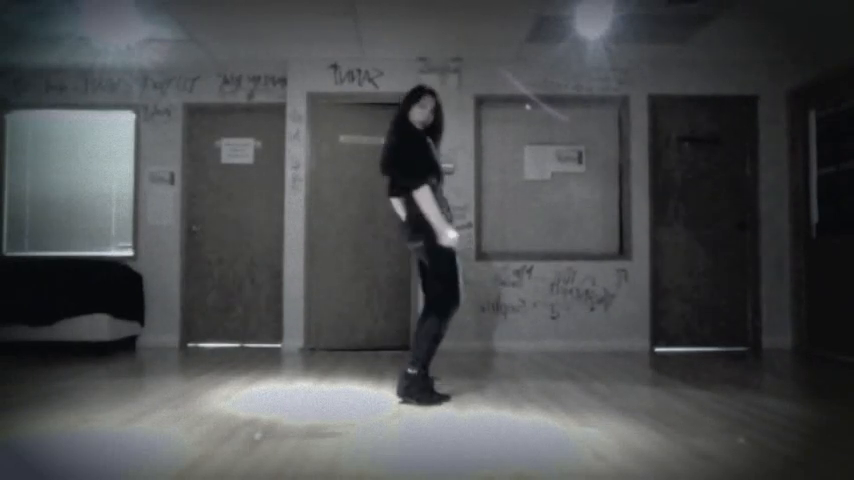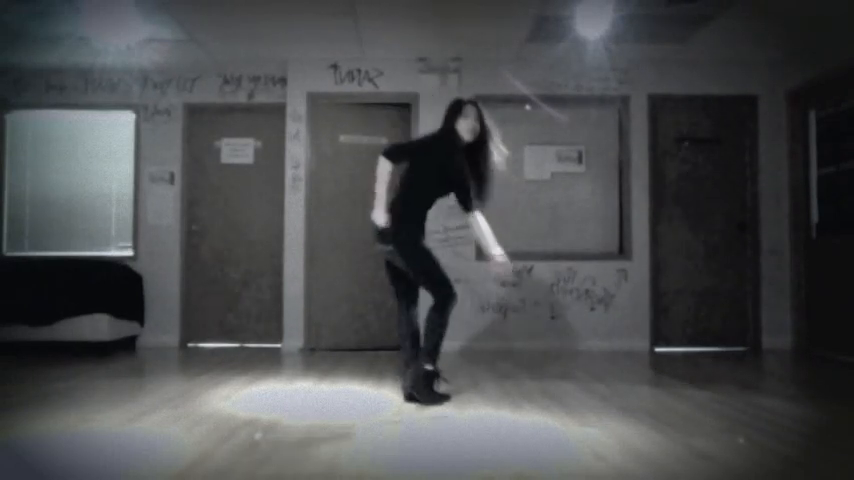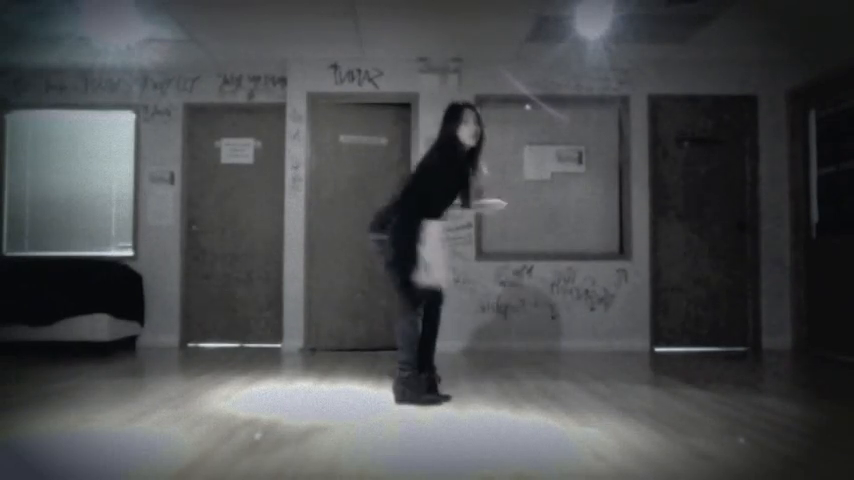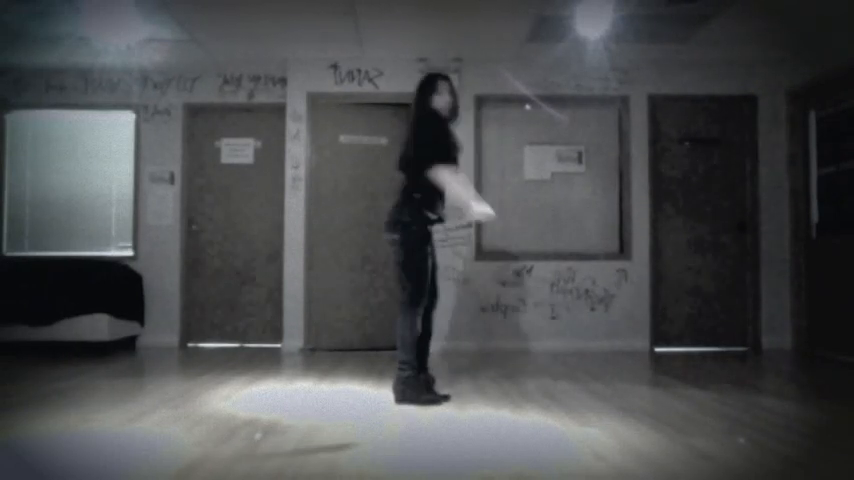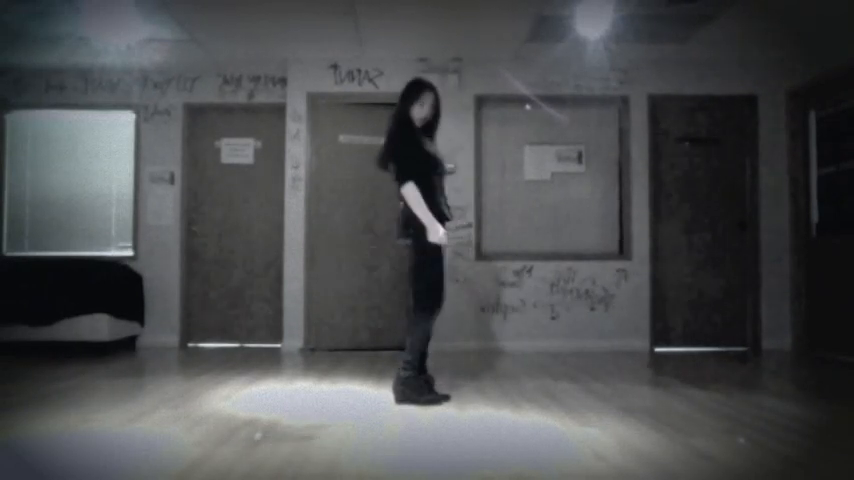
dt=0.5s
person 1, frame 1
left shoulder: (408, 142)
right shoulder: (410, 139)
left elbow: (394, 193)
right elbow: (419, 186)
right wrist: (443, 227)
left hip: (420, 231)
right hip: (429, 231)
left knee: (434, 304)
right knee: (446, 301)
left ankle: (416, 379)
right ankle: (413, 378)
person 1, frame 2
left shoulder: (459, 164)
right shoulder: (436, 145)
left elbow: (471, 209)
right elbow: (388, 156)
left wrist: (493, 248)
right wrist: (380, 206)
left hip: (401, 235)
right hip: (399, 232)
left knee: (408, 305)
right knee: (444, 294)
left ankle: (413, 381)
right ankle: (424, 371)
person 1, frame 3
left shoulder: (455, 160)
right shoulder: (447, 158)
right elbow: (433, 214)
left wrist: (476, 205)
left hip: (399, 231)
right hip: (394, 230)
left knee: (432, 297)
right knee: (415, 301)
left ankle: (424, 377)
right ankle: (406, 383)
person 1, frame 4
left shoulder: (435, 130)
right shoulder: (428, 125)
right elbow: (436, 167)
right wrist: (473, 202)
left hip: (416, 224)
right hip: (410, 224)
left knee: (425, 300)
right knee: (415, 301)
left ankle: (419, 378)
right ankle: (407, 383)
person 1, frame 5
left shoulder: (416, 138)
right shoulder: (404, 135)
right elbow: (406, 182)
right wrist: (431, 224)
left hip: (426, 227)
right hip: (422, 228)
left knee: (426, 303)
right knee: (429, 302)
left ankle: (417, 377)
right ankle: (407, 381)
